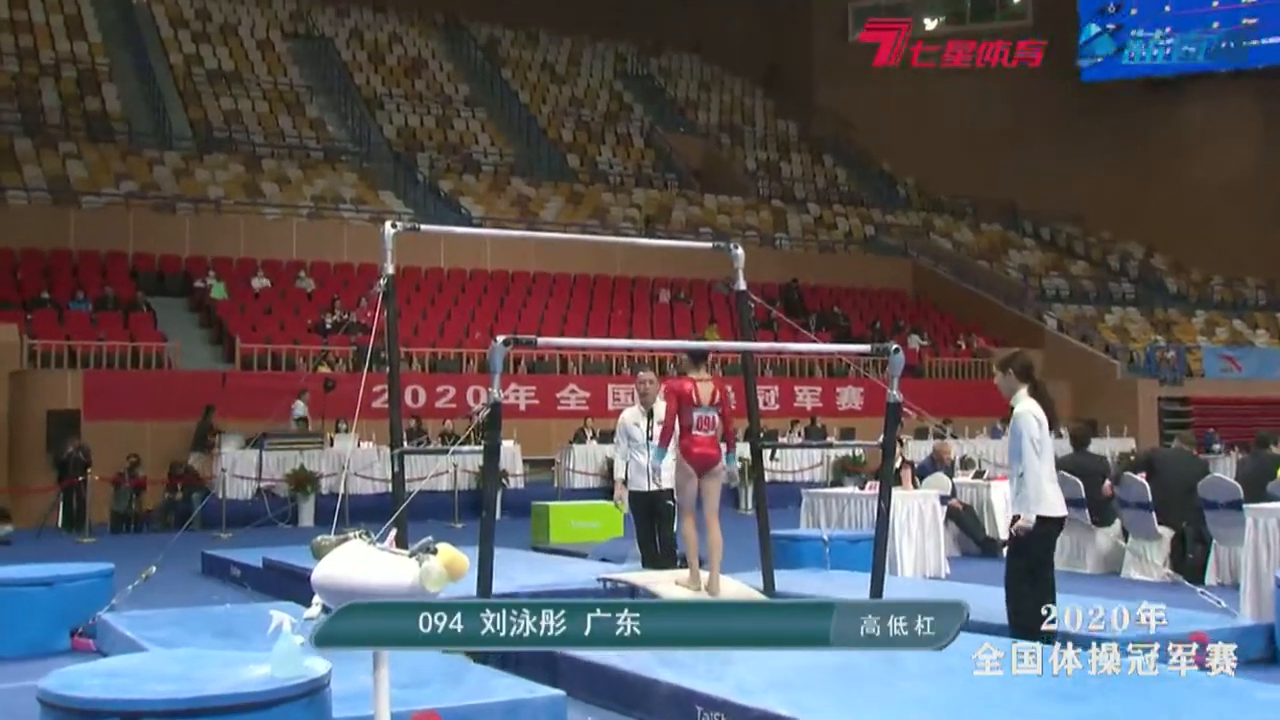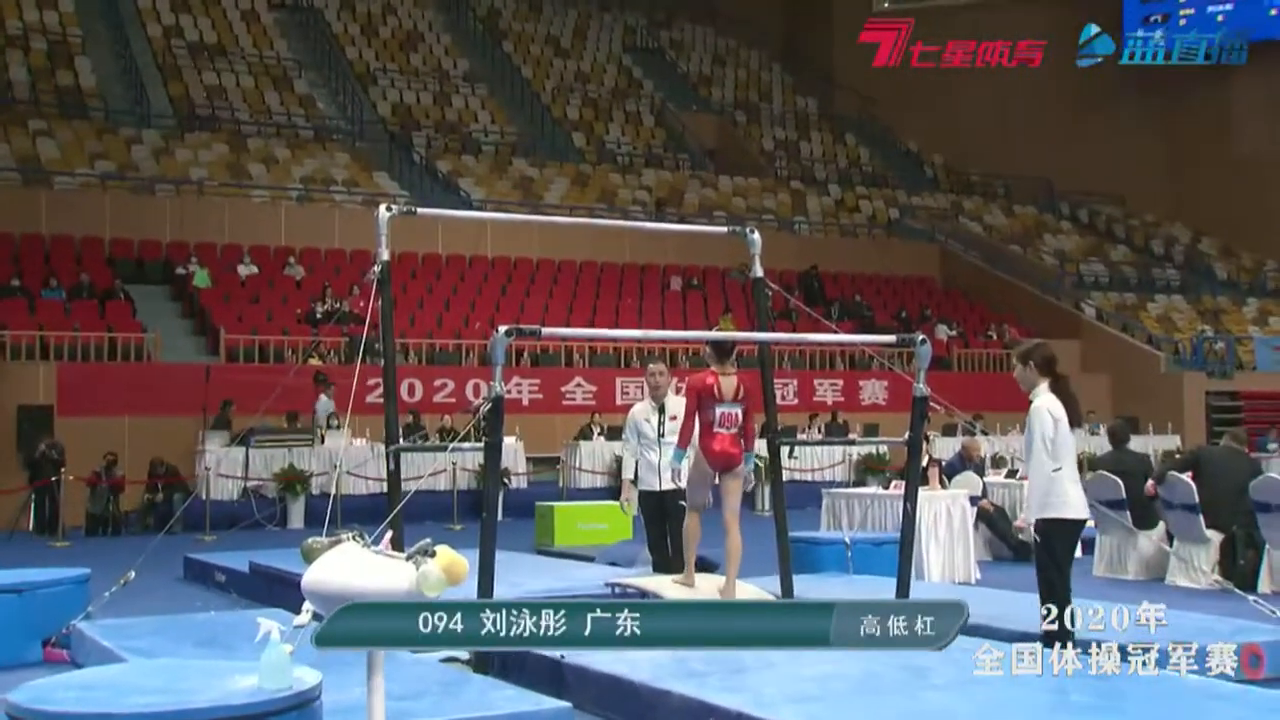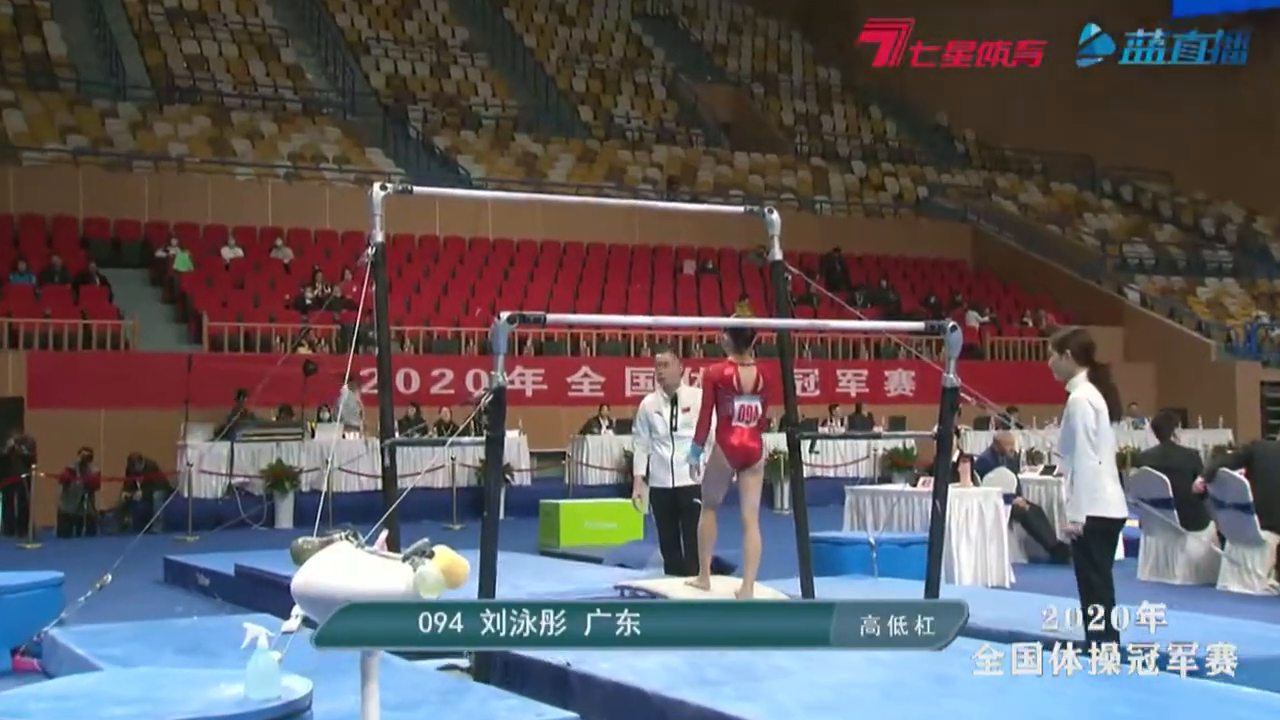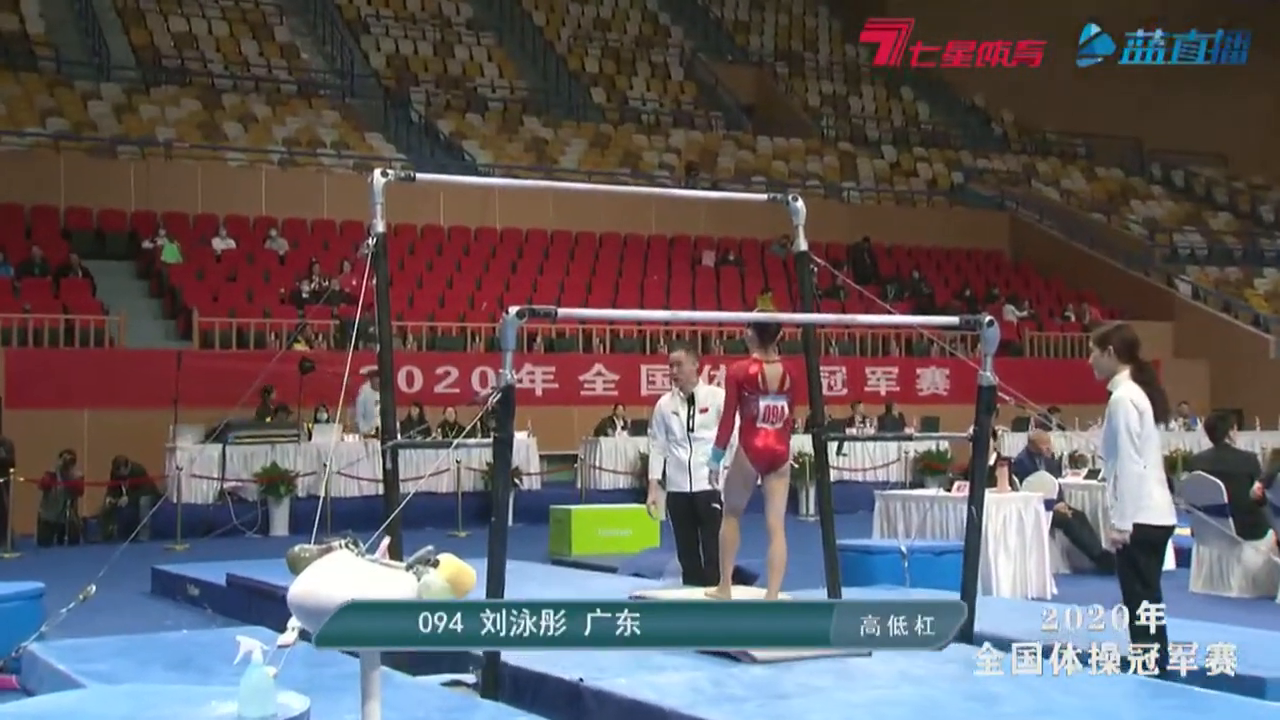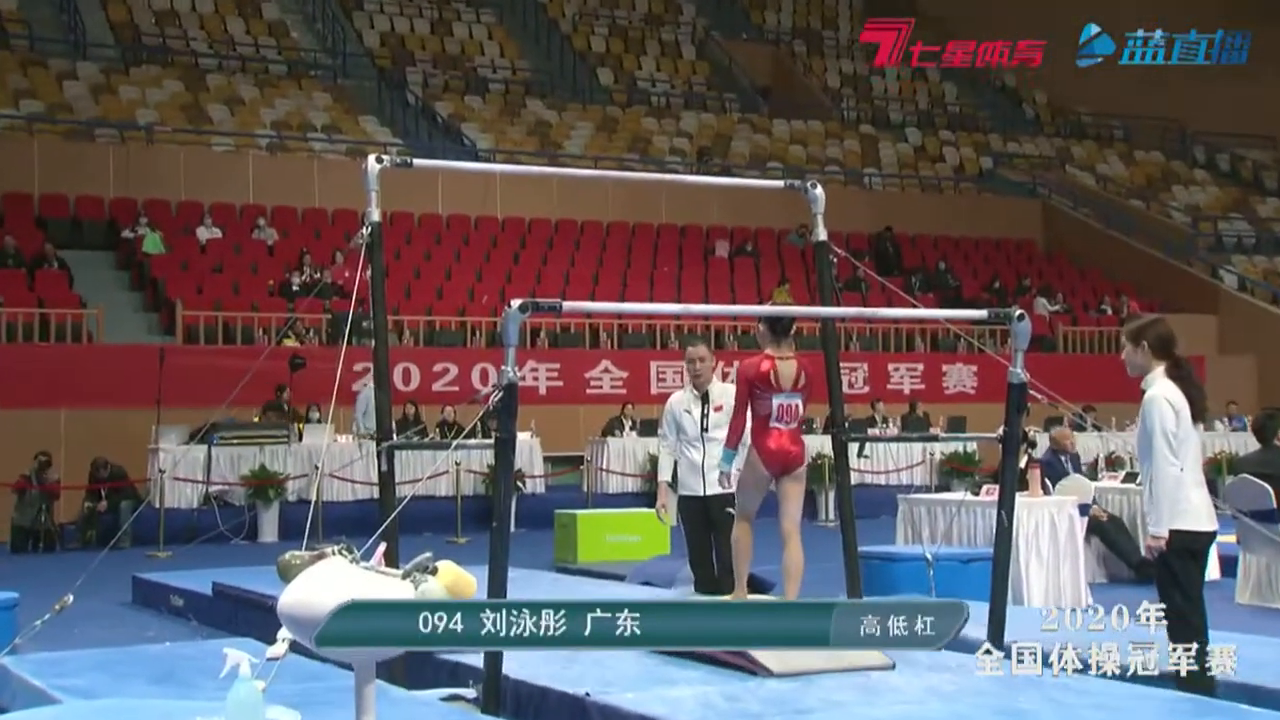
dt=0.5s
person 1, frame 1
left shoulder: (1024, 412)
right shoulder: (1034, 407)
left elbow: (1031, 467)
left wrist: (1027, 515)
left hip: (1036, 510)
right hip: (1047, 508)
left knee: (1018, 579)
right knee: (1037, 580)
person 1, frame 2
left shoulder: (1041, 406)
right shoulder: (1057, 402)
left elbow: (1041, 465)
left wrist: (1028, 513)
left hip: (1055, 509)
right hip: (1070, 507)
left knee: (1053, 588)
right knee: (1055, 585)
right ankle: (1061, 650)
person 1, frame 3
left shoulder: (1080, 398)
right shoulder: (1095, 393)
left elbow: (1084, 461)
left wrist: (1075, 515)
left hip: (1093, 509)
right hip: (1107, 507)
left knee: (1095, 592)
right knee: (1098, 590)
person 1, frame 4
left shoulder: (1123, 397)
right shoulder: (1140, 392)
left elbow: (1128, 465)
left wrist: (1120, 522)
left hip: (1139, 515)
right hip: (1154, 512)
left knee: (1141, 607)
right knee: (1145, 604)
right ankle: (1155, 675)
person 1, frame 5
left shoulder: (1157, 396)
right shoulder: (1176, 390)
left elbow: (1164, 467)
left wrist: (1157, 528)
left hip: (1178, 522)
right hip: (1195, 518)
left knee: (1183, 619)
right knee: (1187, 616)
left ankle: (1195, 695)
right ankle: (1198, 693)
person 2, frame 1
left shoulder: (677, 387)
right shoulder: (719, 389)
left elbow: (669, 425)
right elbow: (728, 427)
left wrist: (658, 457)
right wrist: (731, 459)
left hip: (689, 454)
right hip: (713, 455)
left knee: (687, 516)
right knee: (712, 519)
left ankle: (694, 577)
right ankle: (714, 579)
person 2, frame 2
left shoulder: (698, 382)
right shoulder: (743, 385)
left elbow: (689, 422)
right elbow: (749, 427)
left wrist: (677, 458)
right wrist: (749, 462)
left hip: (709, 452)
right hip: (735, 455)
left knee: (694, 509)
right knee: (732, 521)
left ankle: (689, 572)
right ankle: (730, 584)
person 2, frame 3
left shoulder: (715, 373)
right shoulder: (762, 376)
left elbow: (706, 416)
right elbow: (762, 418)
left wrist: (695, 453)
left hip: (727, 446)
right hip: (754, 448)
left knee: (709, 508)
right knee: (751, 520)
left ankle: (704, 575)
right ankle: (748, 587)
person 2, frame 4
left shoulder: (739, 371)
right shoulder: (788, 373)
left elbow: (729, 417)
right elbow: (788, 419)
left wrist: (716, 458)
left hip: (751, 449)
right hip: (780, 451)
left knee: (731, 515)
right knee: (776, 526)
left ankle: (724, 586)
right ankle: (772, 596)
person 2, frame 5
left shoulder: (750, 368)
right shoulder: (803, 371)
left elbow: (739, 417)
left wrist: (726, 460)
left hip: (763, 450)
right hip: (795, 452)
left knee: (743, 519)
right knee: (791, 531)
left ankle: (740, 593)
right ankle: (790, 601)
person 3, frame 1
right shoulder: (627, 417)
right elbow: (620, 452)
right wrist: (618, 485)
left hip: (665, 484)
right hip: (637, 486)
left knee: (667, 536)
right knee: (644, 537)
person 3, frame 2
left shoulder: (684, 406)
right shoulder: (637, 412)
right elbow: (629, 450)
right wrist: (626, 486)
left hip: (678, 484)
right hip: (648, 486)
left knee: (679, 539)
right knee: (655, 541)
person 3, frame 3
left shoulder: (698, 397)
right shoulder: (648, 404)
right elbow: (641, 444)
right wrist: (637, 483)
left hip: (692, 480)
right hip: (660, 483)
left knee: (694, 541)
right knee: (668, 541)
person 3, frame 4
left shoulder: (718, 397)
right shoulder: (664, 404)
right elbow: (657, 446)
right wrist: (652, 487)
left hip: (710, 485)
right hip: (677, 487)
left knee: (714, 549)
right knee: (686, 550)
person 3, frame 5
right shoulder: (676, 402)
right elbow: (667, 447)
right wrist: (662, 490)
left hip: (725, 488)
right hip: (690, 491)
left knee: (728, 556)
right knee: (699, 557)
